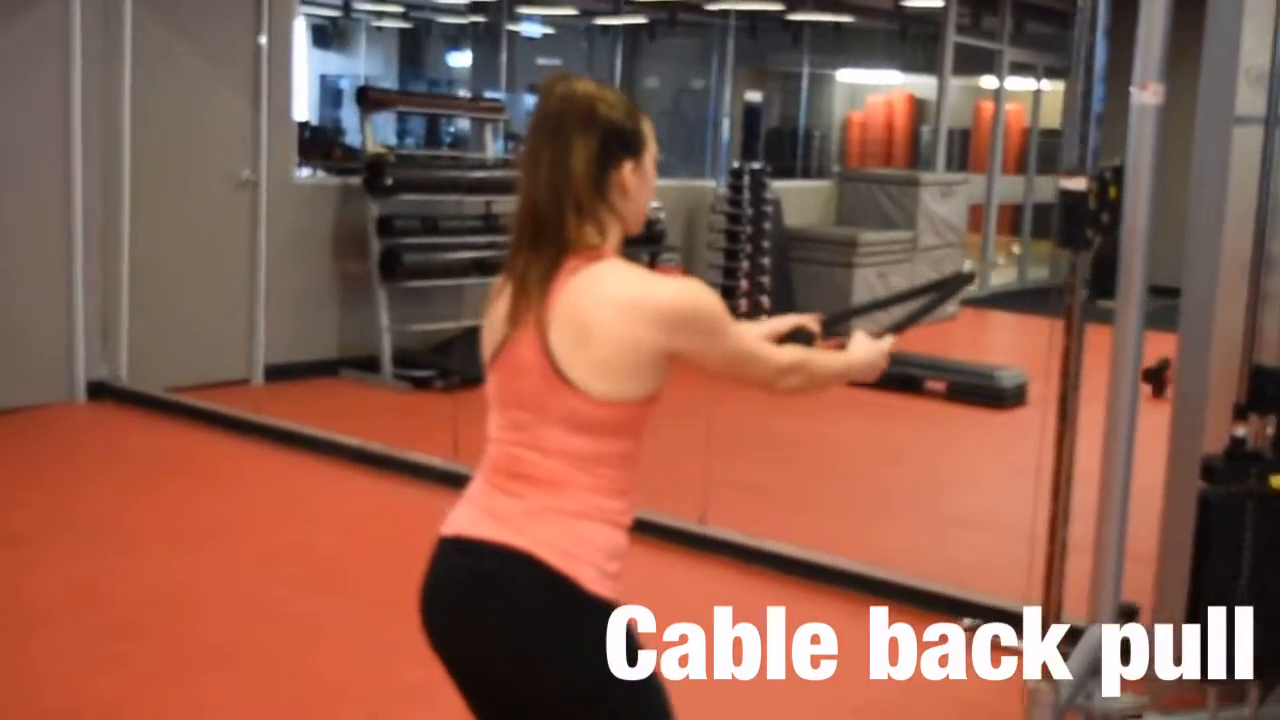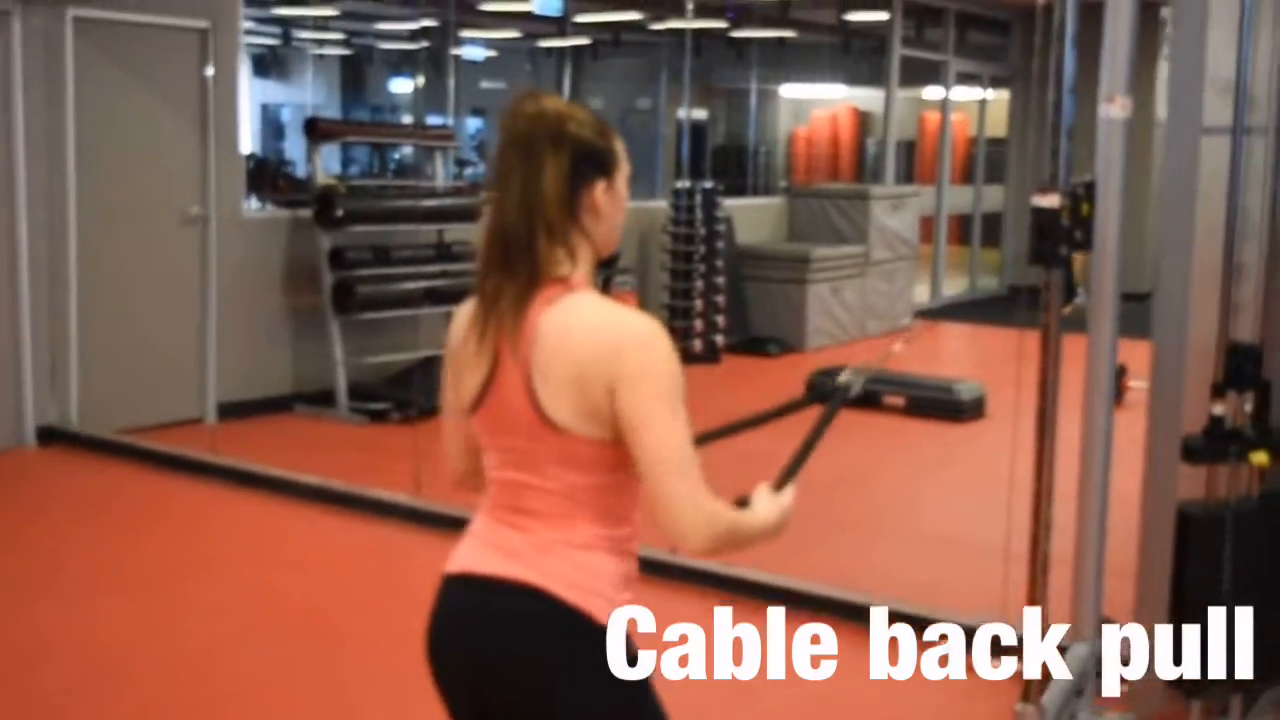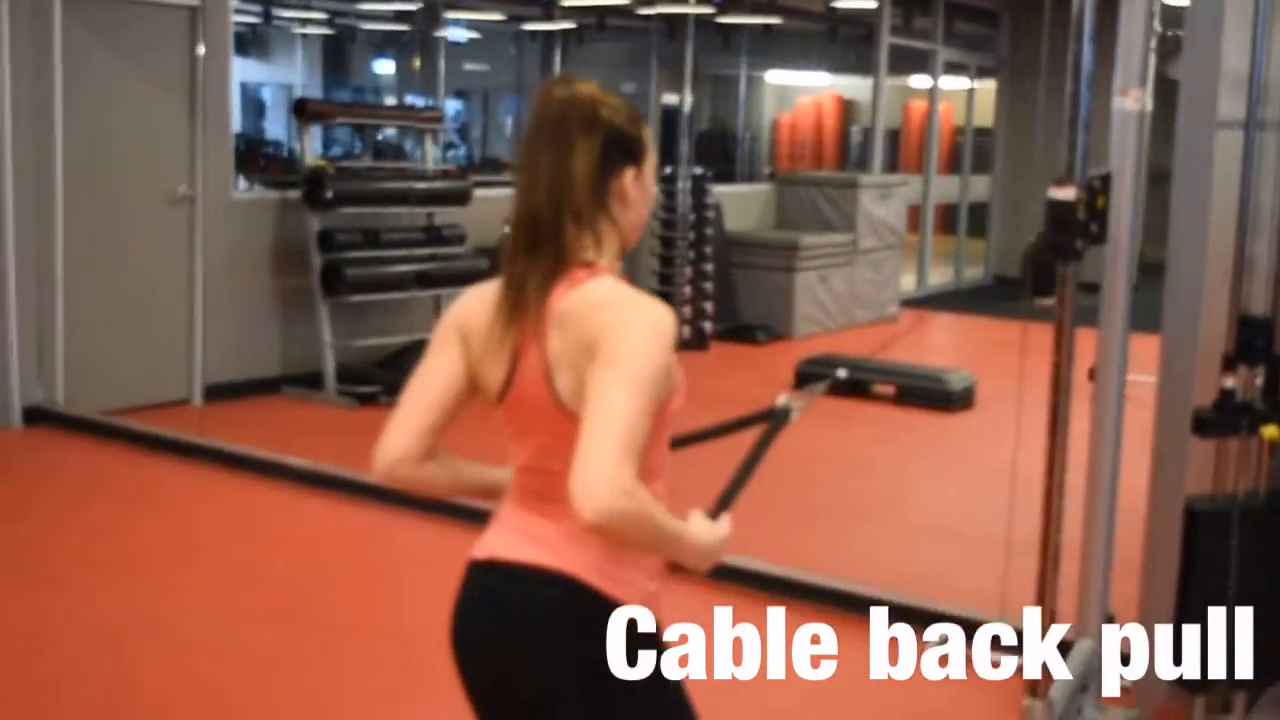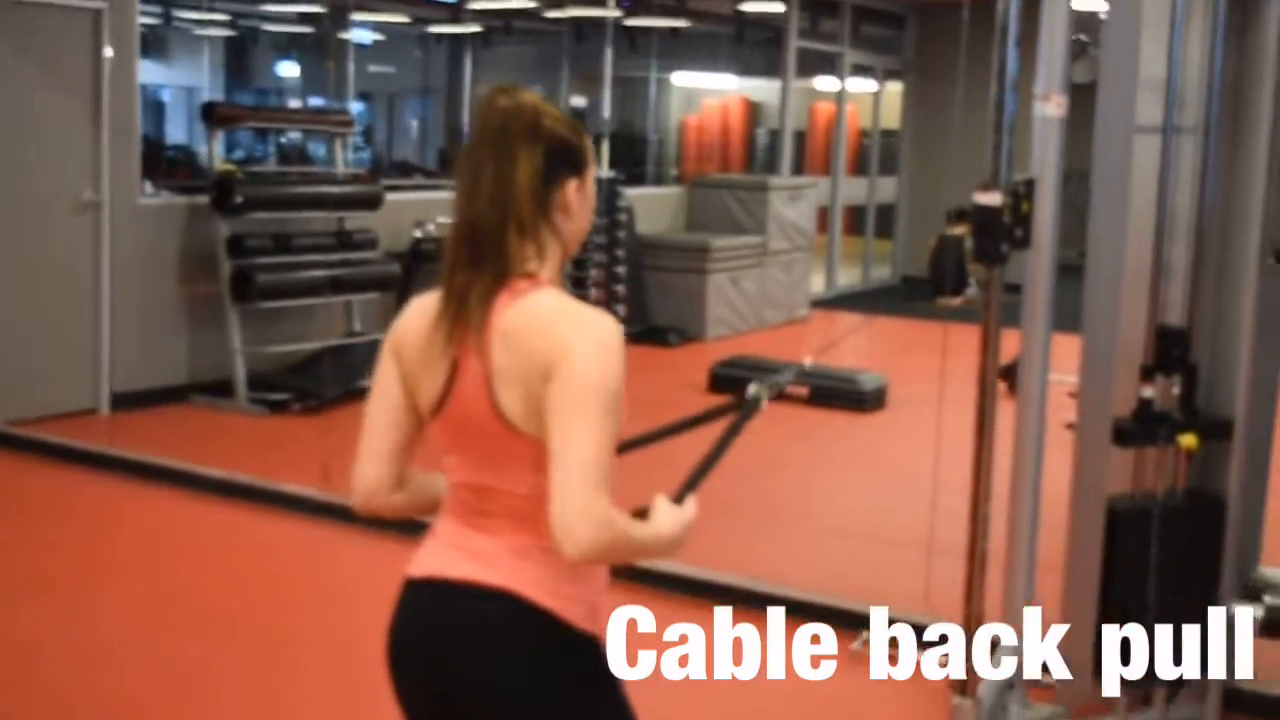
dt=0.5s
person 1, frame 1
left shoulder: (512, 290)
right shoulder: (660, 302)
right elbow: (781, 374)
left wrist: (752, 332)
right wrist: (857, 361)
left hip: (456, 577)
right hip: (550, 597)
person 1, frame 2
left shoulder: (472, 323)
right shoulder: (624, 336)
right elbow: (694, 529)
right wrist: (764, 516)
left hip: (460, 615)
right hip: (561, 632)
person 1, frame 3
left shoulder: (480, 309)
right shoulder: (634, 317)
left elbow: (398, 460)
right elbow: (602, 497)
right wrist: (691, 543)
left hip: (486, 608)
right hip: (584, 622)
person 1, frame 4
left shoulder: (419, 322)
right shoulder: (579, 332)
left elbow: (374, 490)
right elbow: (582, 532)
right wrist: (662, 532)
left hip: (421, 624)
right hip: (531, 638)
